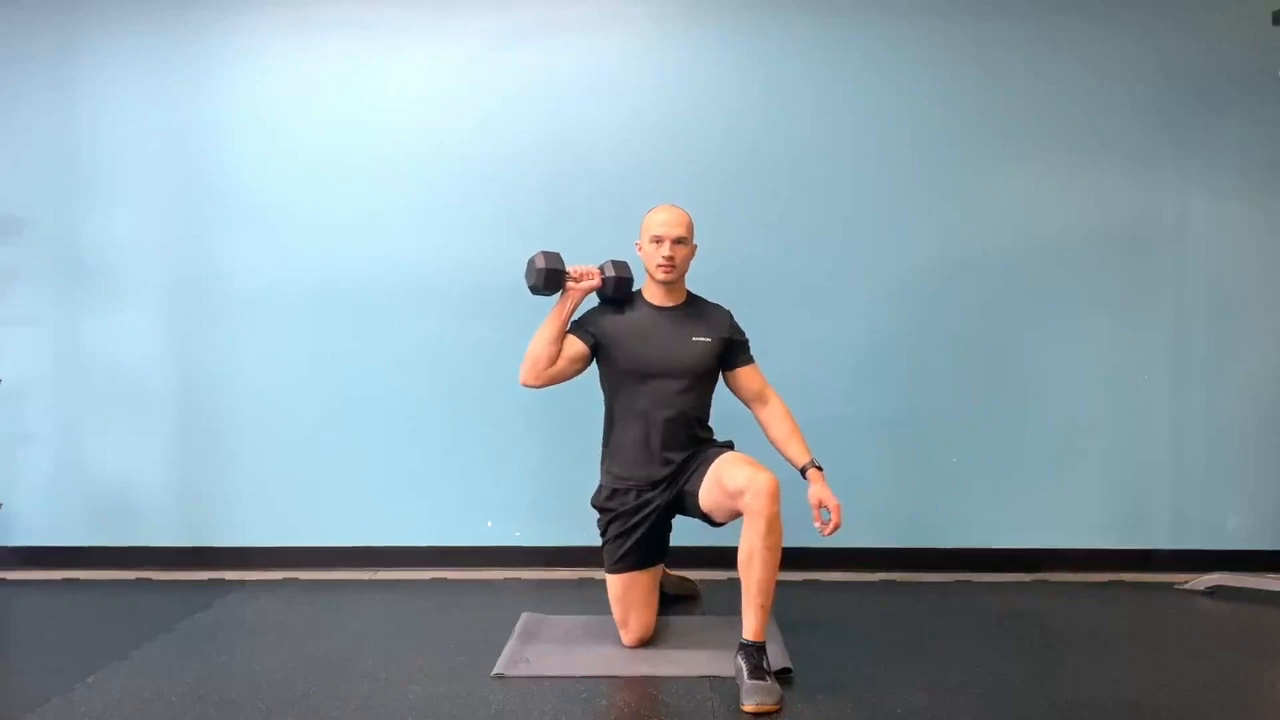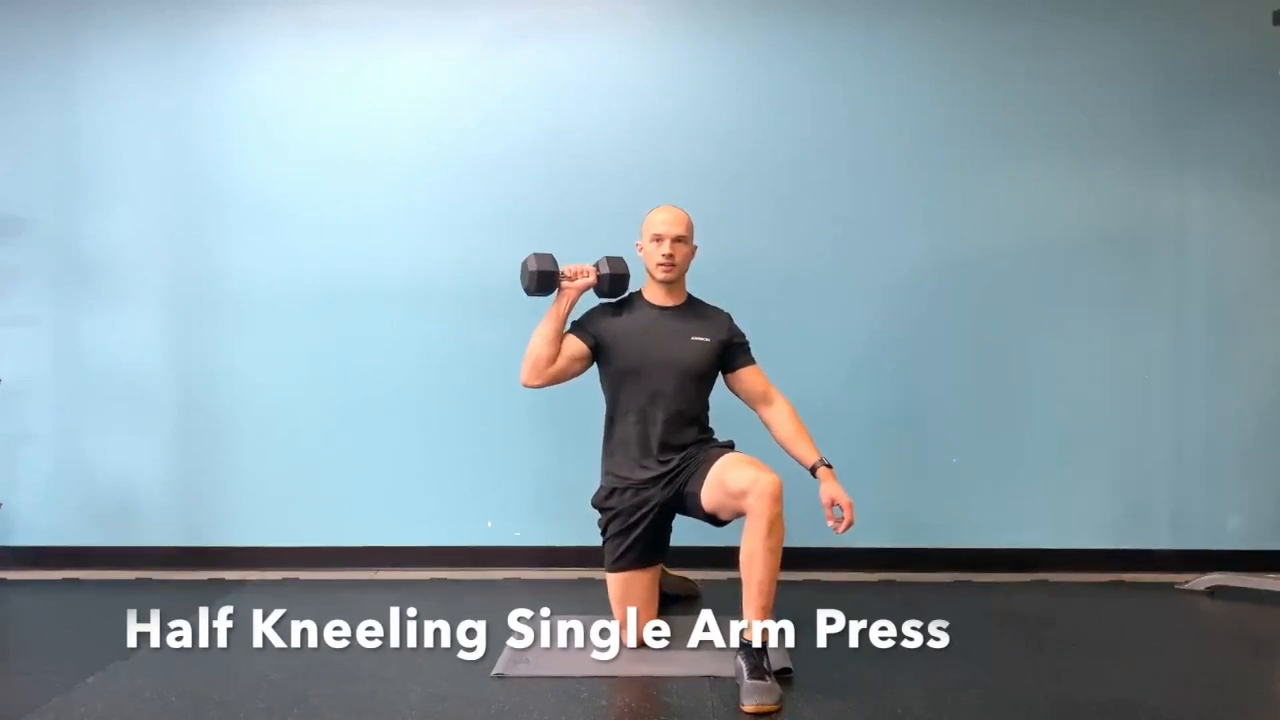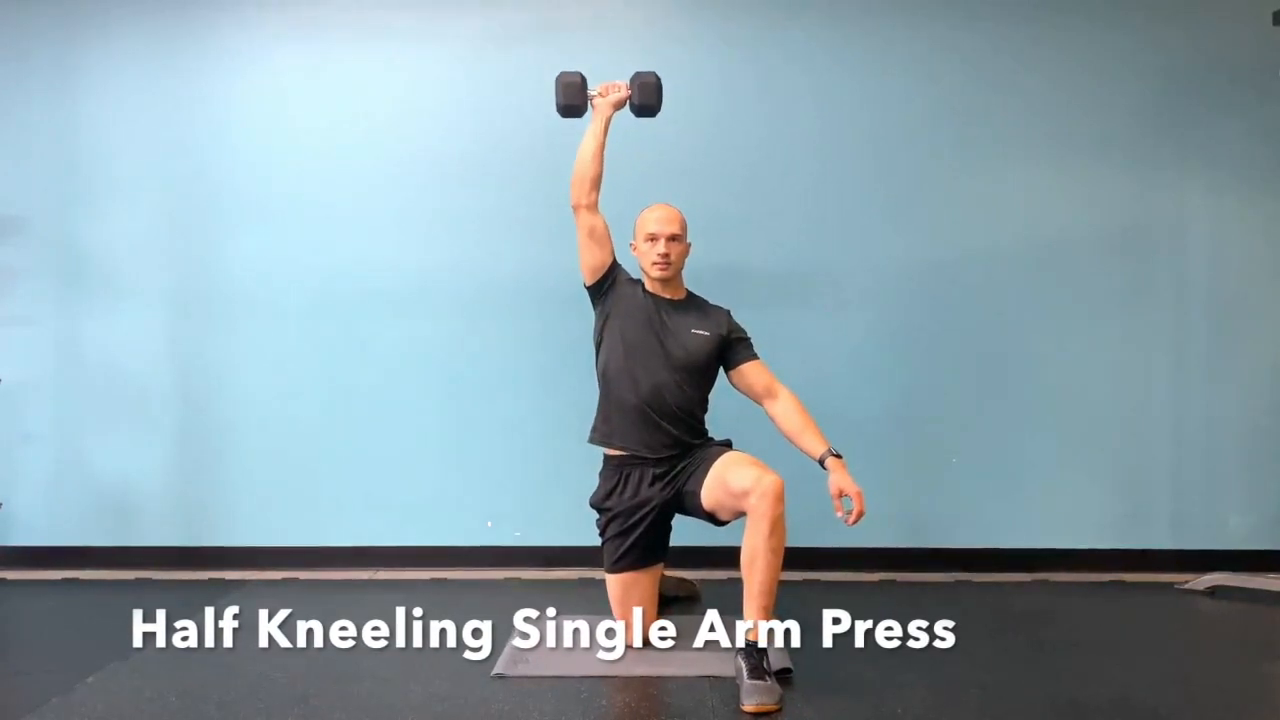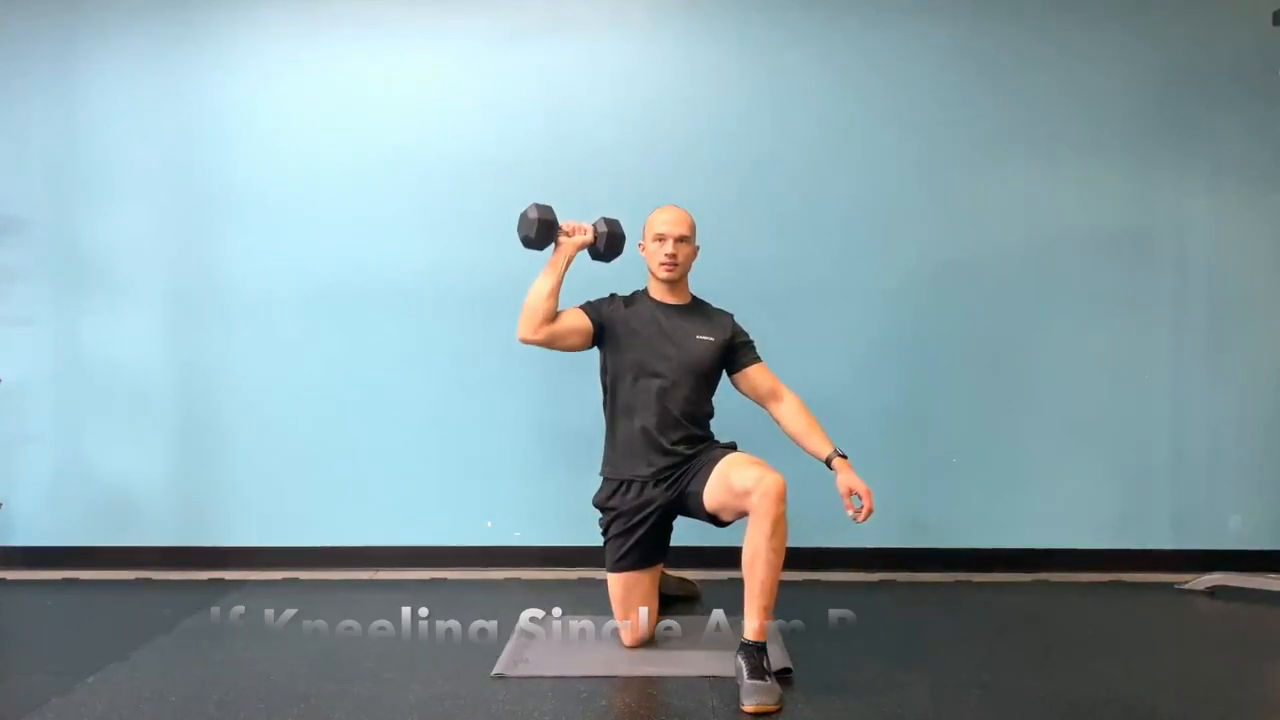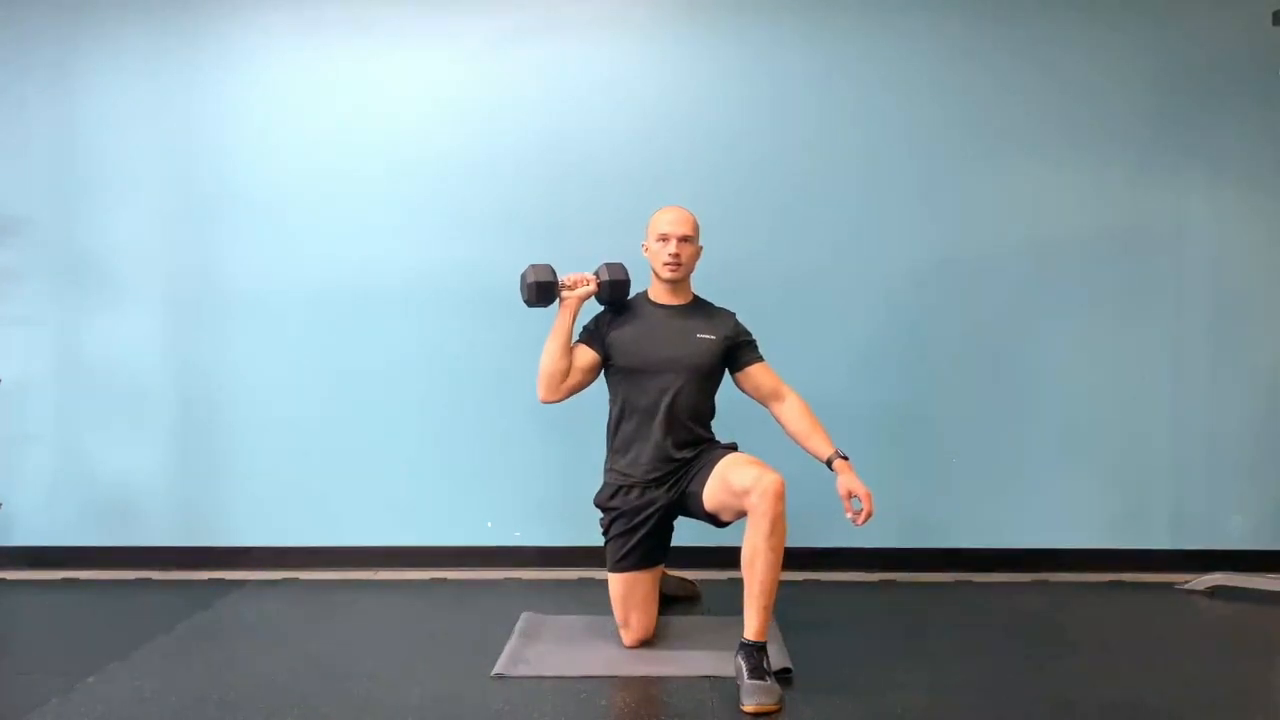
dt=1s
person 1, frame 1
left shoulder: (717, 323)
right shoulder: (607, 319)
left elbow: (764, 401)
right elbow: (534, 375)
left wrist: (813, 473)
right wrist: (568, 301)
left hip: (696, 464)
right hip: (629, 483)
left knee: (761, 487)
right knee: (635, 636)
left ankle: (752, 652)
right ankle: (655, 577)
person 1, frame 2
left shoulder: (717, 325)
right shoulder: (607, 319)
left elbow: (768, 402)
right elbow: (534, 375)
left wrist: (822, 471)
right wrist: (565, 300)
left hip: (695, 462)
right hip: (630, 482)
left knee: (764, 487)
right knee: (634, 635)
left ankle: (753, 650)
right ankle: (655, 578)
person 1, frame 3
left shoulder: (716, 323)
right shoulder: (613, 294)
left elbow: (772, 396)
right elbow: (583, 203)
left wrist: (831, 461)
right wrist: (604, 115)
left hip: (693, 462)
right hip: (627, 476)
left knee: (766, 487)
right knee: (634, 635)
left ankle: (752, 650)
right ankle: (663, 579)
person 1, frame 4
left shoulder: (721, 326)
right shoulder: (614, 314)
left elbow: (777, 398)
right elbow: (532, 330)
left wrist: (837, 462)
right wrist: (565, 253)
left hip: (697, 465)
right hip: (631, 483)
left knee: (769, 487)
right knee: (634, 635)
left ankle: (752, 650)
right ankle: (654, 577)
person 1, frame 5
left shoulder: (722, 326)
right shoulder: (614, 321)
left elbow: (779, 398)
right elbow: (550, 389)
left wrist: (839, 463)
right wrist: (568, 309)
left hip: (698, 465)
right hip: (632, 482)
left knee: (767, 487)
right knee: (634, 635)
left ankle: (752, 651)
right ankle: (653, 577)
